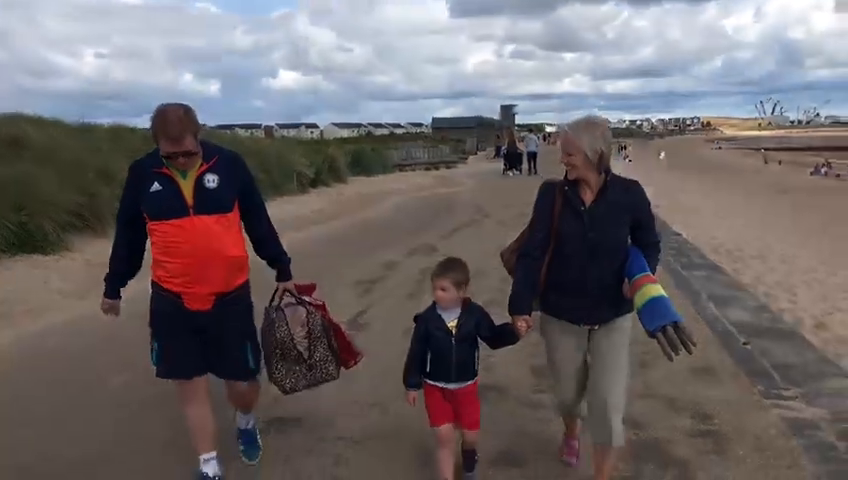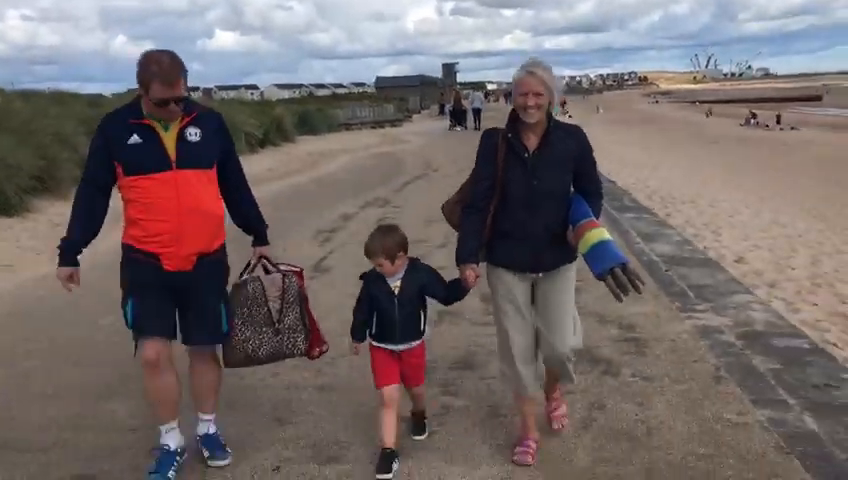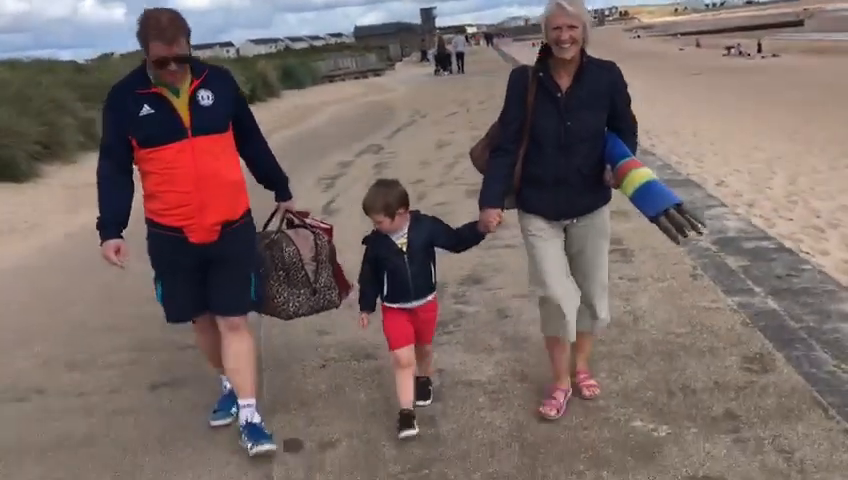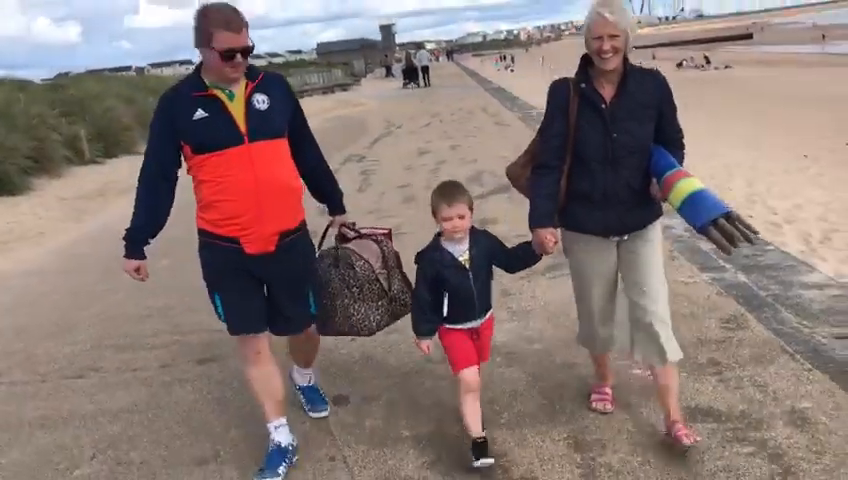
dt=0.7s
person 1, frame 1
left shoulder: (230, 165)
right shoulder: (142, 174)
left elbow: (258, 223)
right elbow: (129, 236)
left wrist: (282, 270)
right wrist: (114, 287)
left hip: (229, 296)
right hip: (172, 301)
left knee: (243, 382)
right knee: (190, 387)
left ankle: (246, 420)
person 1, frame 2
left shoulder: (208, 122)
right shoulder: (115, 129)
left elbow: (234, 185)
right elbow: (92, 194)
left wrist: (258, 235)
right wrist: (70, 252)
left hip: (206, 260)
right hip: (145, 263)
left knee: (203, 347)
right knee: (152, 353)
left ankle: (207, 428)
right ankle: (170, 441)
person 1, frame 3
left shoulder: (219, 82)
right shoulder: (124, 99)
left elbow: (251, 143)
right elbow: (113, 169)
left wrist: (281, 191)
right wrist: (111, 229)
left hip: (233, 228)
right hip: (171, 235)
left knee: (234, 321)
right knee: (202, 319)
left ankle: (250, 418)
right ankle: (229, 387)
person 1, frame 4
left shoulder: (274, 87)
right shoulder: (177, 104)
left elbow: (306, 153)
right elbow: (156, 178)
left wrist: (334, 204)
right wrist: (136, 243)
left hip: (289, 239)
right hip: (224, 249)
left knee: (303, 329)
right knee: (251, 342)
left ankle: (304, 376)
right ankle: (281, 440)
person 2, frame 1
left shoulder: (629, 194)
right shoulder: (551, 195)
left elbow: (649, 245)
right elbow: (531, 254)
right wrist: (520, 306)
left hip: (613, 315)
right hip: (561, 314)
left knee: (608, 402)
right knee: (568, 391)
right ankle: (570, 431)
person 2, frame 2
left shoulder: (572, 139)
right shoulder: (494, 142)
left elbow: (591, 192)
right elbow: (477, 202)
right wrist: (467, 257)
left hip: (557, 262)
right hip: (506, 264)
left knee: (560, 345)
right knee: (517, 349)
left ankle: (554, 391)
right ankle: (528, 429)
person 2, frame 3
left shoulder: (606, 76)
right shoulder: (524, 82)
left elbow: (625, 131)
right elbow: (506, 144)
right wrist: (491, 201)
left hip: (591, 206)
right hip: (538, 209)
left knee: (591, 291)
right knee: (555, 295)
left ankle: (580, 366)
right ankle: (559, 381)
person 2, frame 4
left shoulder: (652, 86)
right shoulder: (564, 94)
left elbow: (672, 144)
right elbow: (548, 161)
right wrist: (541, 220)
left hip: (642, 222)
right hip: (585, 226)
left knee: (653, 315)
right knee: (594, 309)
left ankle: (673, 419)
right ankle: (602, 378)
person 3, frame 1
left shoulder: (475, 314)
right shoulder: (426, 320)
left elbow: (494, 338)
right elbow: (416, 354)
left wrist: (514, 330)
right wrist: (412, 385)
left hip: (466, 387)
right hip: (435, 387)
left knee: (470, 434)
right knee: (444, 437)
left ankle: (469, 449)
person 3, frame 2
left shoulder: (421, 274)
right shoulder: (371, 280)
left elbow: (446, 294)
right elbow: (363, 310)
left wrist: (464, 283)
right wrist: (358, 337)
left hip: (412, 346)
right hip: (381, 348)
left knee: (417, 391)
right knee: (388, 399)
left ankle: (418, 412)
right ankle: (388, 450)
person 3, frame 3
left shoulder: (427, 226)
right shoulder: (376, 242)
left elbow: (456, 241)
right elbow: (369, 276)
left wrist: (480, 228)
right wrist: (366, 307)
left hip: (426, 303)
right hip: (394, 308)
left knee: (424, 349)
right knee: (403, 359)
left ankle: (424, 379)
right ankle: (406, 413)
person 3, frame 4
left shoulder: (484, 241)
right shoulder: (431, 257)
left elbow: (510, 261)
right elbow: (423, 297)
left wrist: (536, 248)
right wrist: (423, 333)
left hip: (483, 320)
right hip: (452, 328)
left knee: (473, 375)
right knee: (469, 381)
left ankle: (468, 407)
right ankle: (478, 441)
